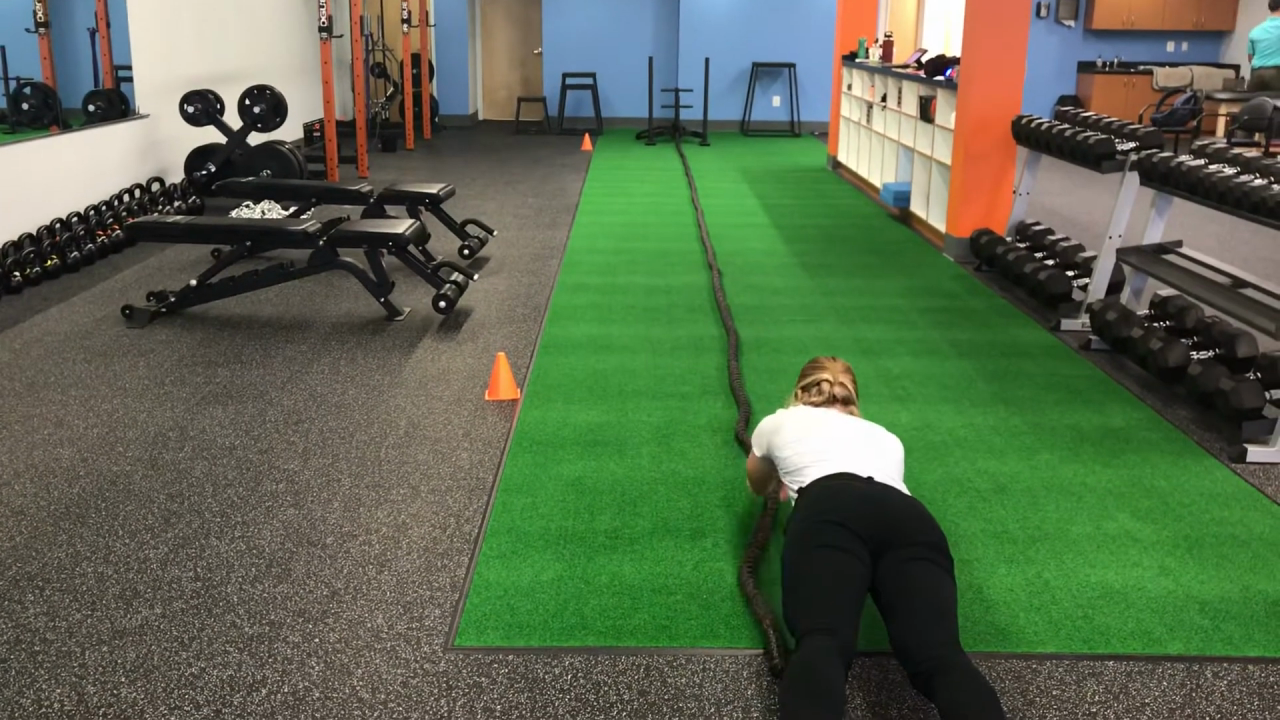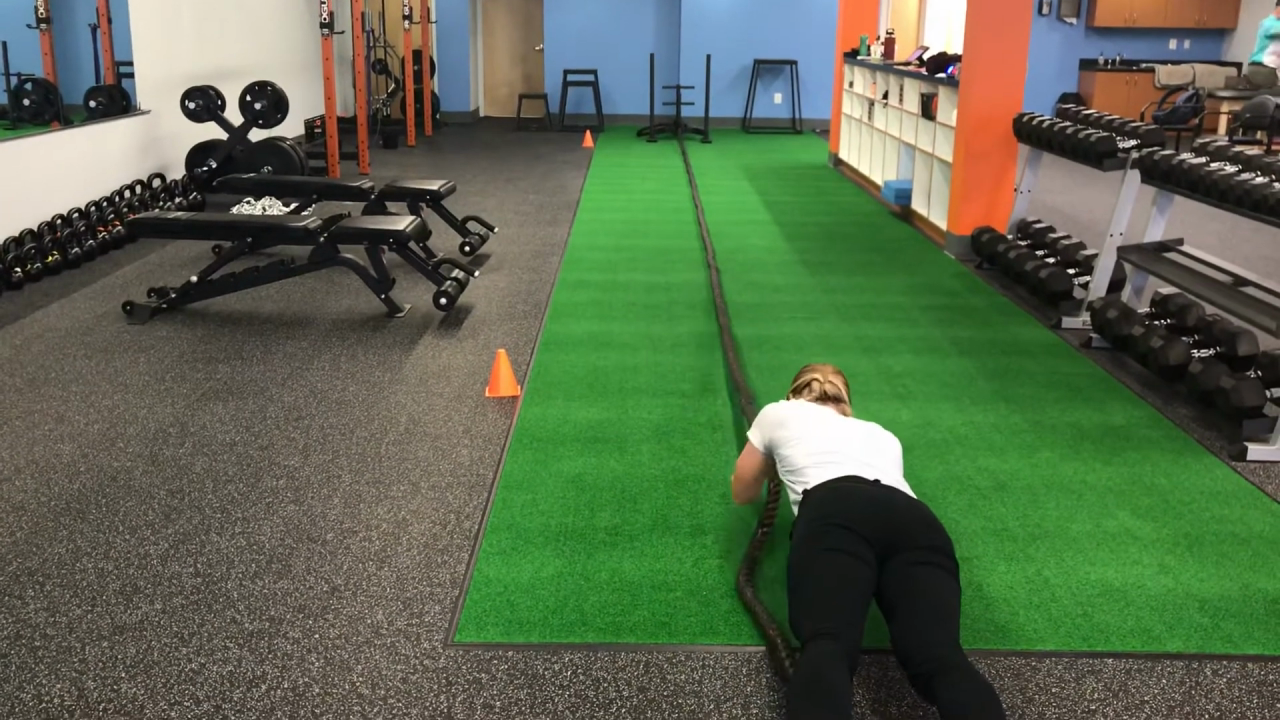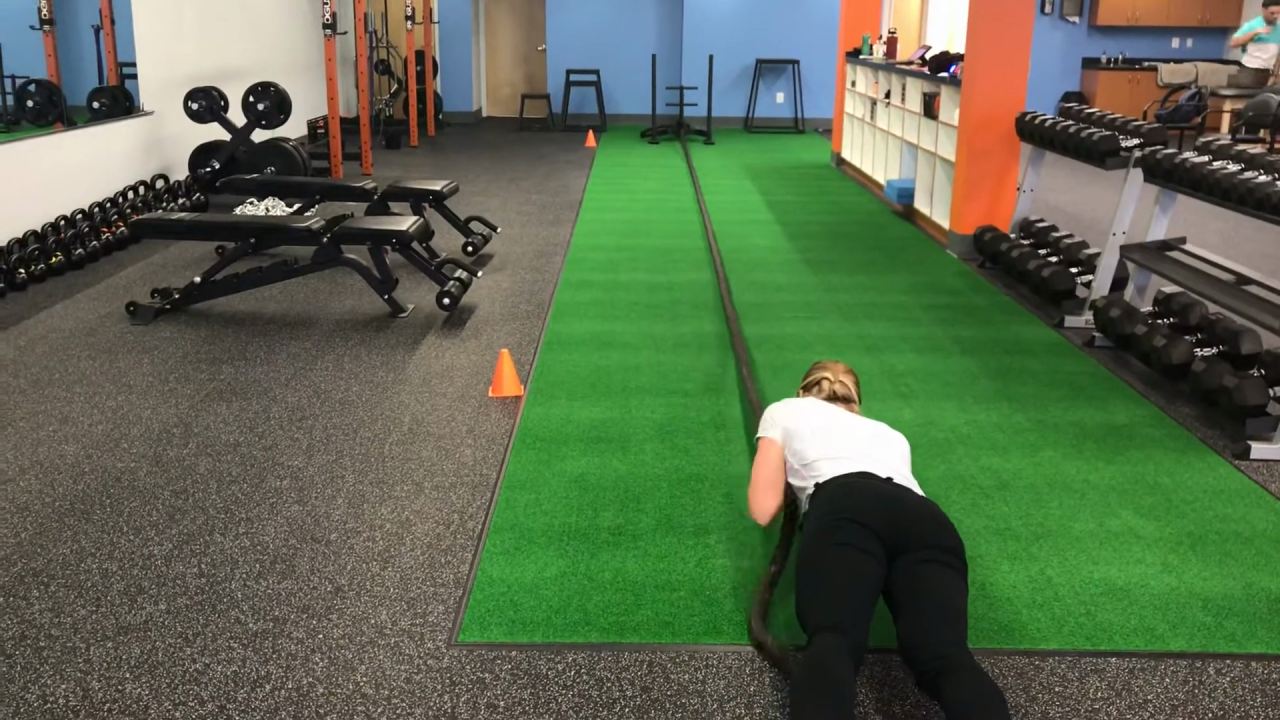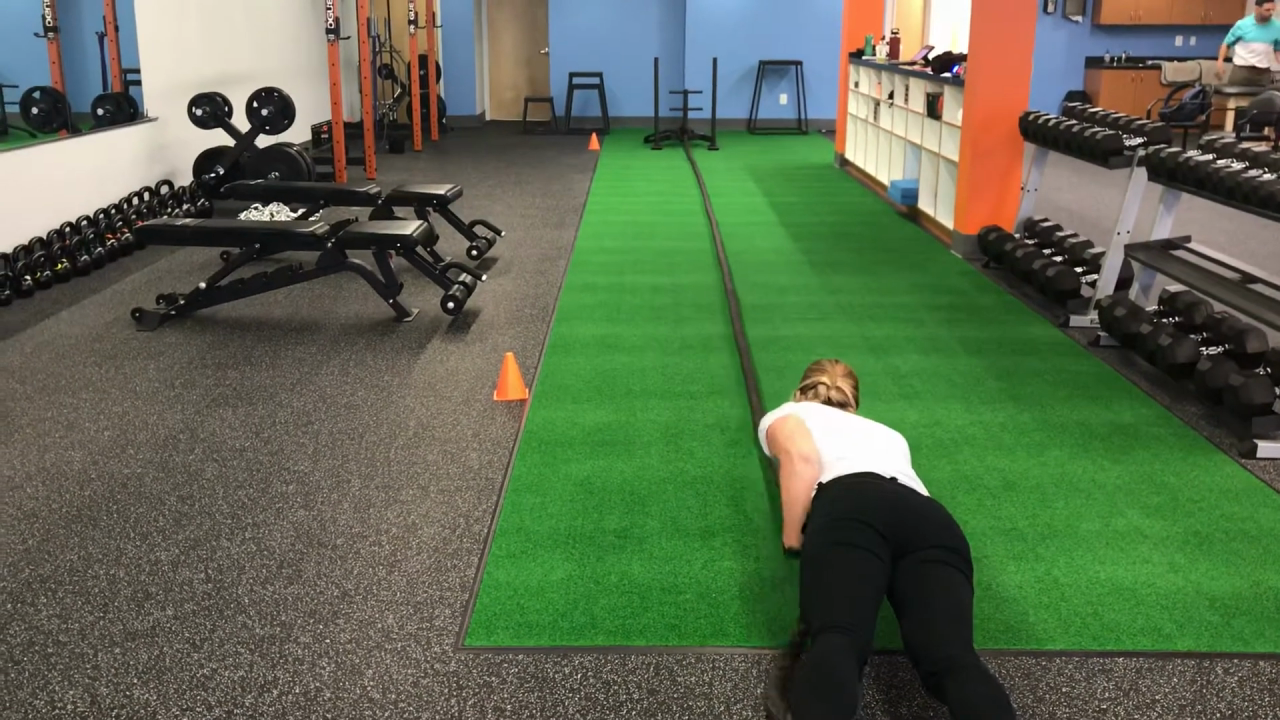
dt=0.4s
person 1, frame 1
left shoulder: (778, 423)
right shoulder: (886, 437)
left elbow: (758, 485)
left hip: (830, 516)
right hip: (911, 522)
left knee: (821, 646)
right knee: (938, 654)
person 1, frame 2
left shoulder: (780, 413)
right shoulder: (883, 435)
left elbow: (742, 493)
left hip: (836, 519)
right hip: (916, 525)
left knee: (827, 647)
right knee: (939, 657)
person 1, frame 3
left shoulder: (787, 411)
right shoulder: (891, 433)
left elbow: (762, 511)
left wrist: (789, 474)
left hip: (845, 514)
right hip: (926, 522)
left knee: (831, 642)
right knee: (945, 656)
person 1, frame 4
left shoulder: (783, 416)
right shoulder: (888, 432)
left elbow: (801, 456)
left wrist: (792, 539)
left hip: (850, 514)
right hip: (931, 523)
left knee: (836, 644)
right knee: (951, 656)
